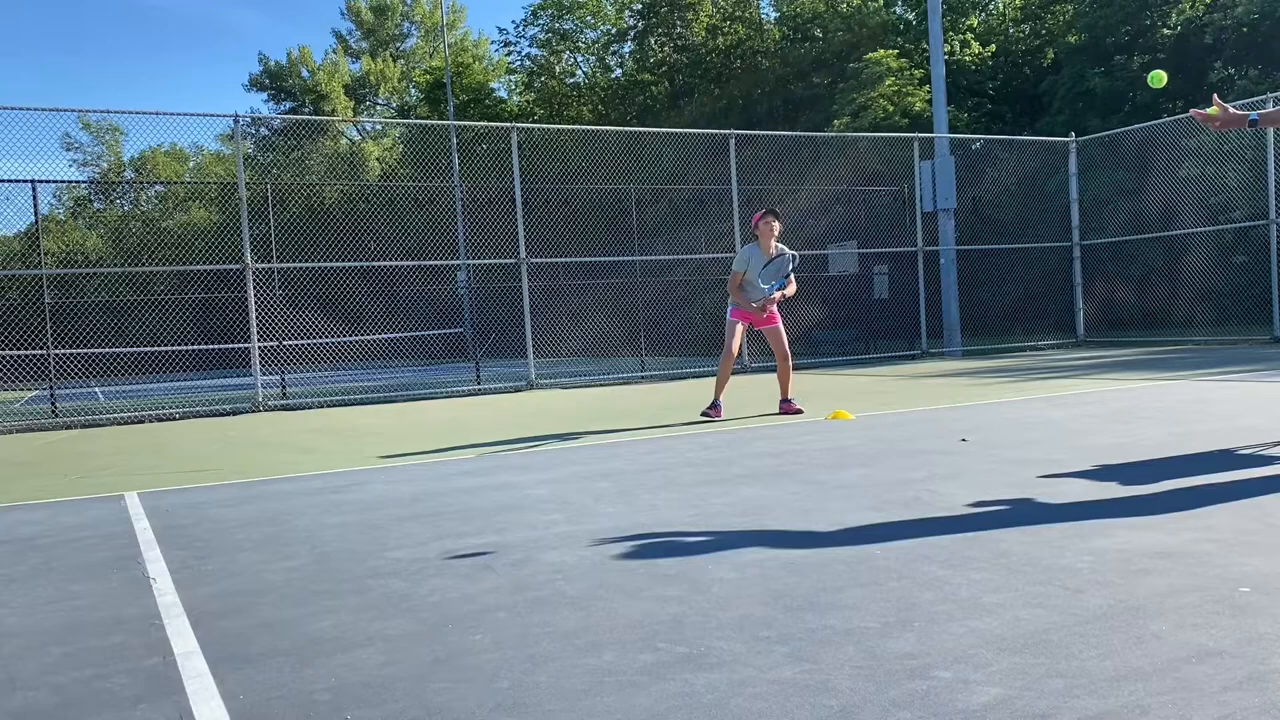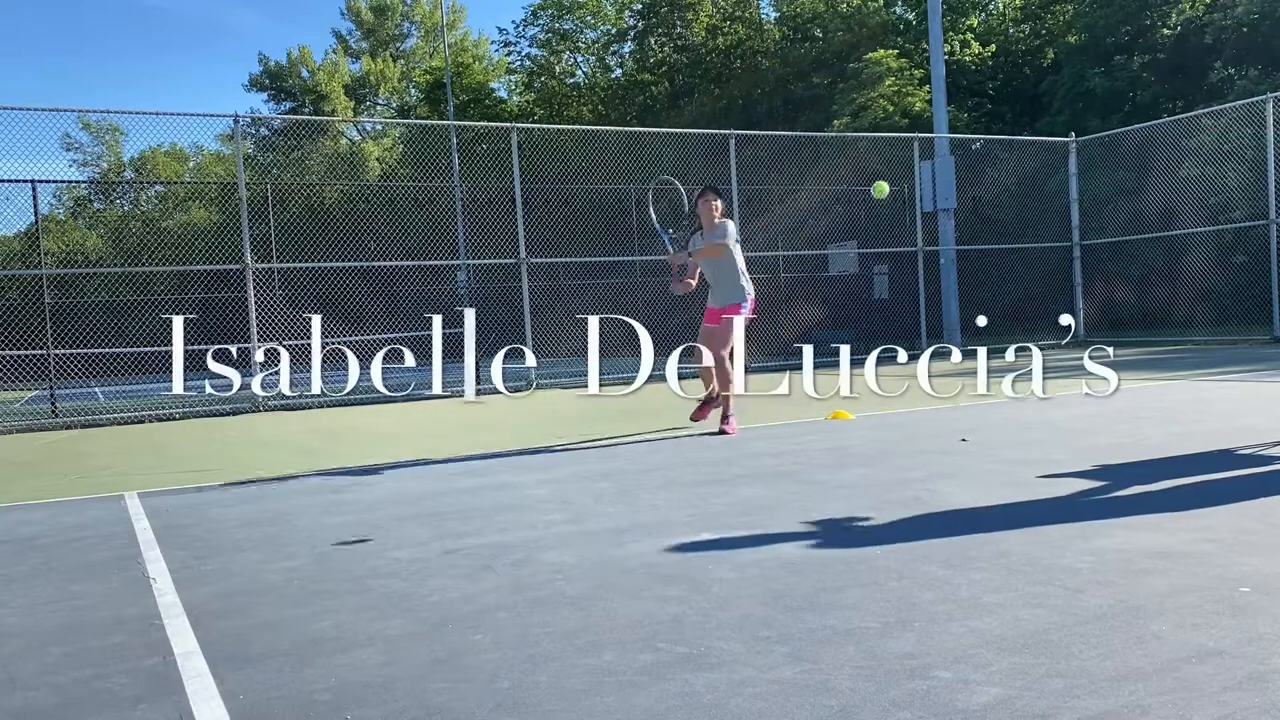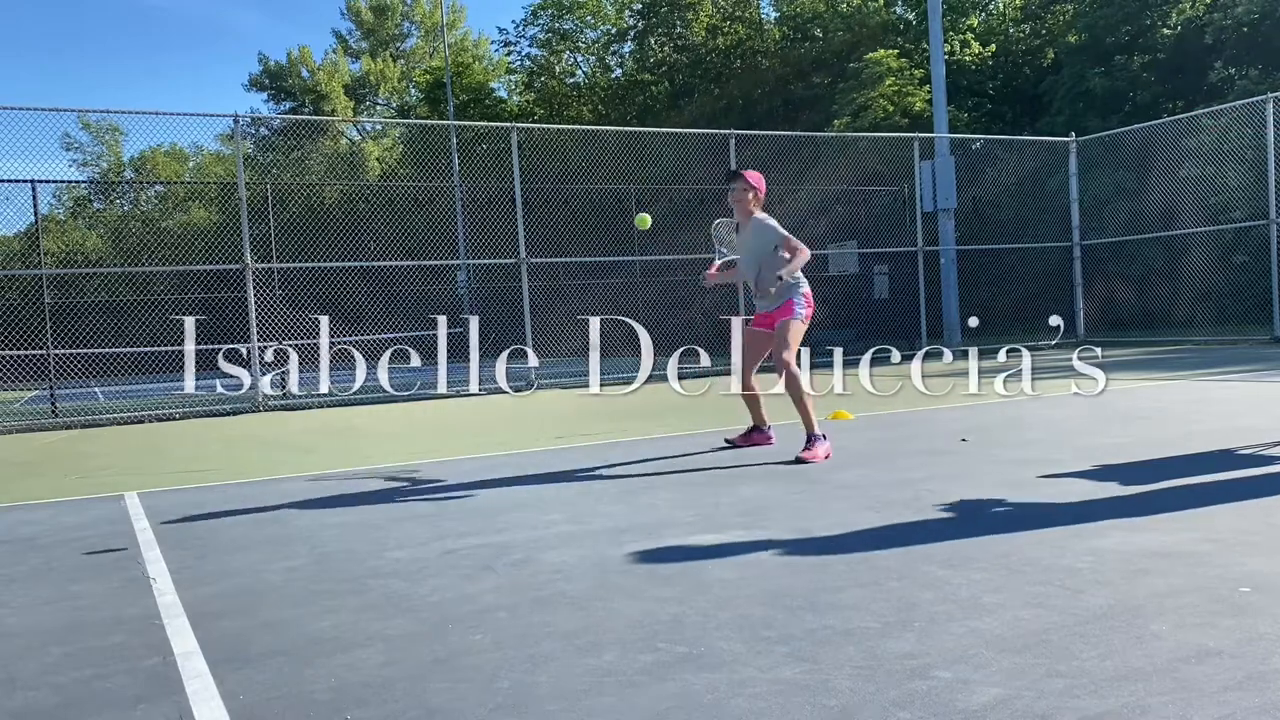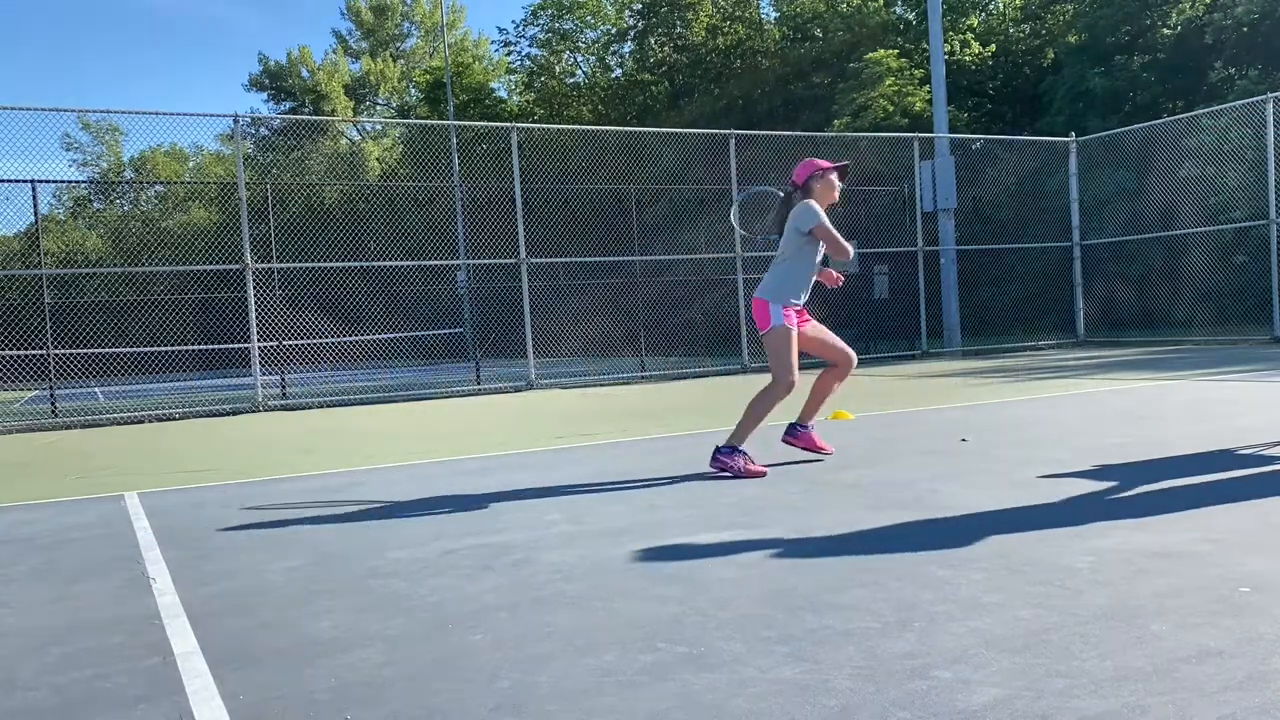
dt=0.7s
person 1, frame 1
left shoulder: (783, 253)
right shoulder: (747, 252)
left elbow: (792, 286)
right elbow: (732, 287)
left wrist: (780, 294)
right wrist: (752, 306)
left hip: (768, 309)
right hip: (741, 307)
left knee: (784, 354)
right knee: (730, 351)
left ankle: (786, 400)
right ankle: (716, 402)
person 1, frame 2
left shoulder: (727, 227)
right shoulder: (695, 239)
left elbow: (723, 247)
right elbow: (692, 278)
left wrist: (688, 256)
right wrist: (683, 283)
left hip: (739, 300)
right hip: (715, 304)
left knee: (720, 353)
left ankle: (728, 414)
right ankle: (712, 394)
person 1, frame 3
left shoulder: (763, 224)
right shoulder: (743, 232)
left elbow: (801, 251)
left wrist: (779, 277)
right wrist: (716, 276)
left hip: (793, 300)
right hip: (766, 310)
left knee: (784, 361)
right knee: (741, 370)
left ankle: (816, 438)
right ankle: (761, 428)
person 1, frame 4
left shoulder: (810, 214)
right shoulder: (807, 207)
right elbow: (844, 251)
left wrist: (820, 273)
right wrist: (842, 246)
left hip: (792, 308)
right hip: (775, 303)
left knee: (846, 360)
right knee: (785, 380)
left ankle: (801, 428)
right ankle: (728, 451)
